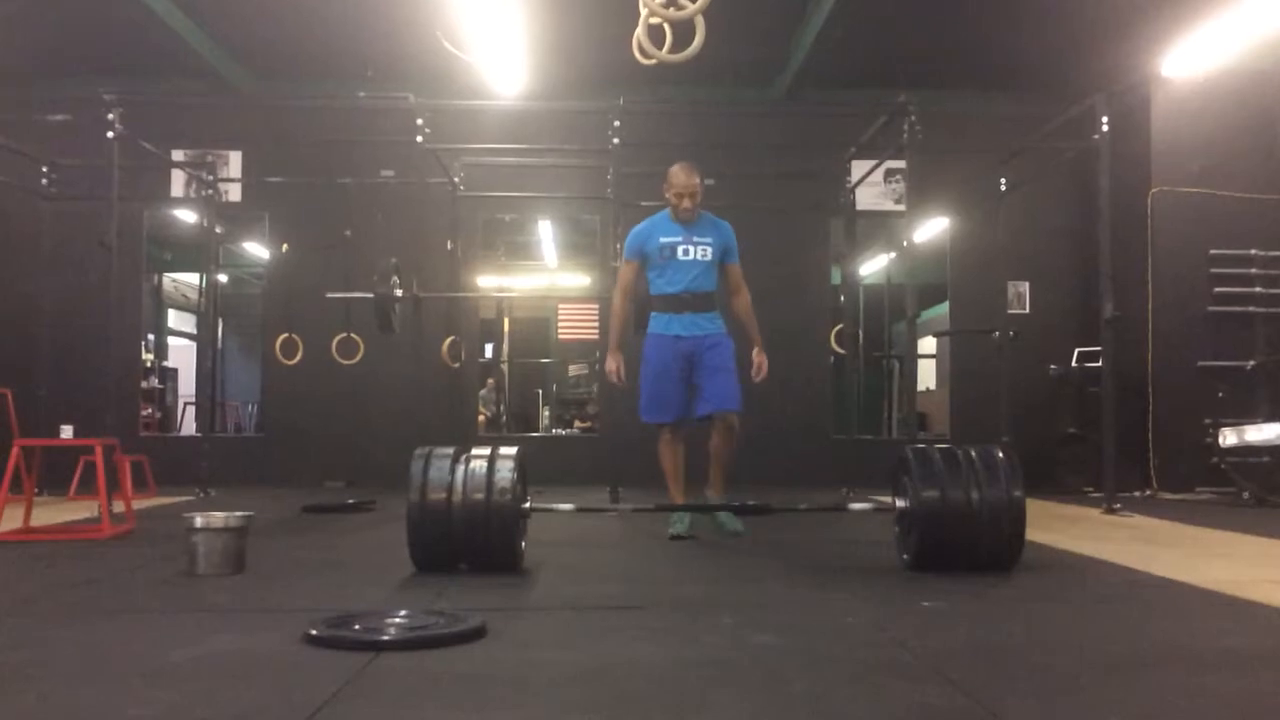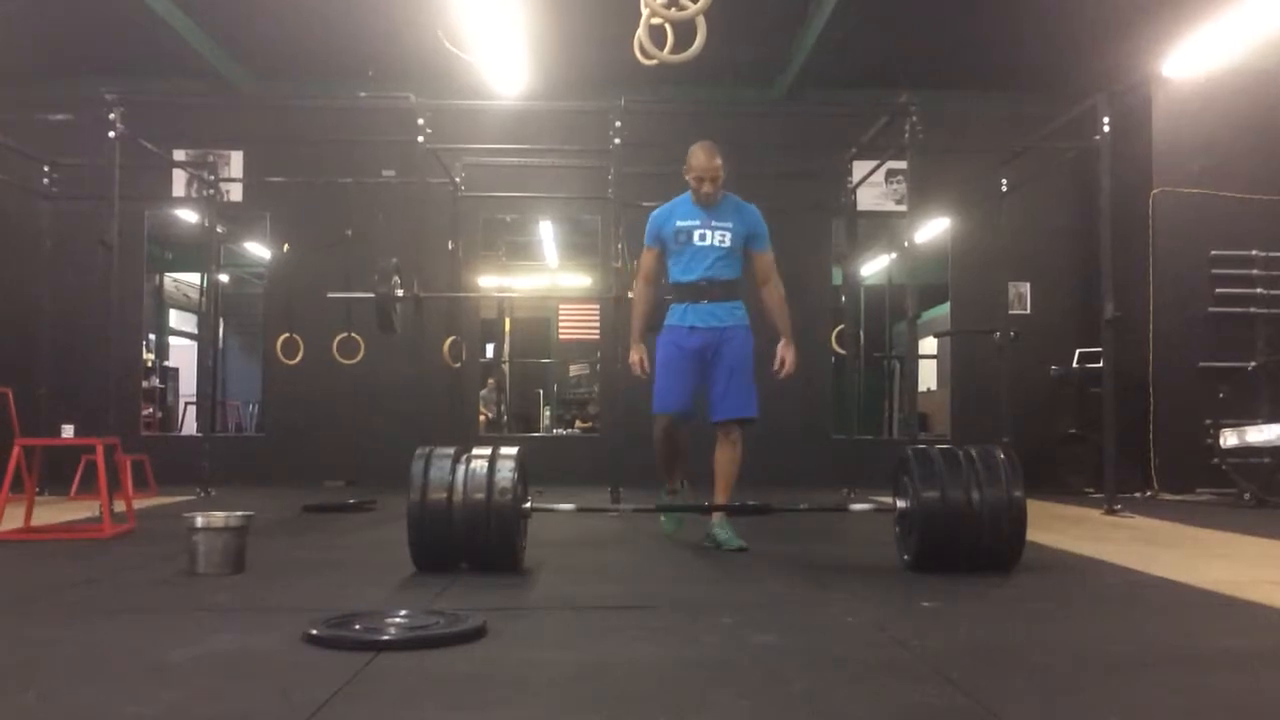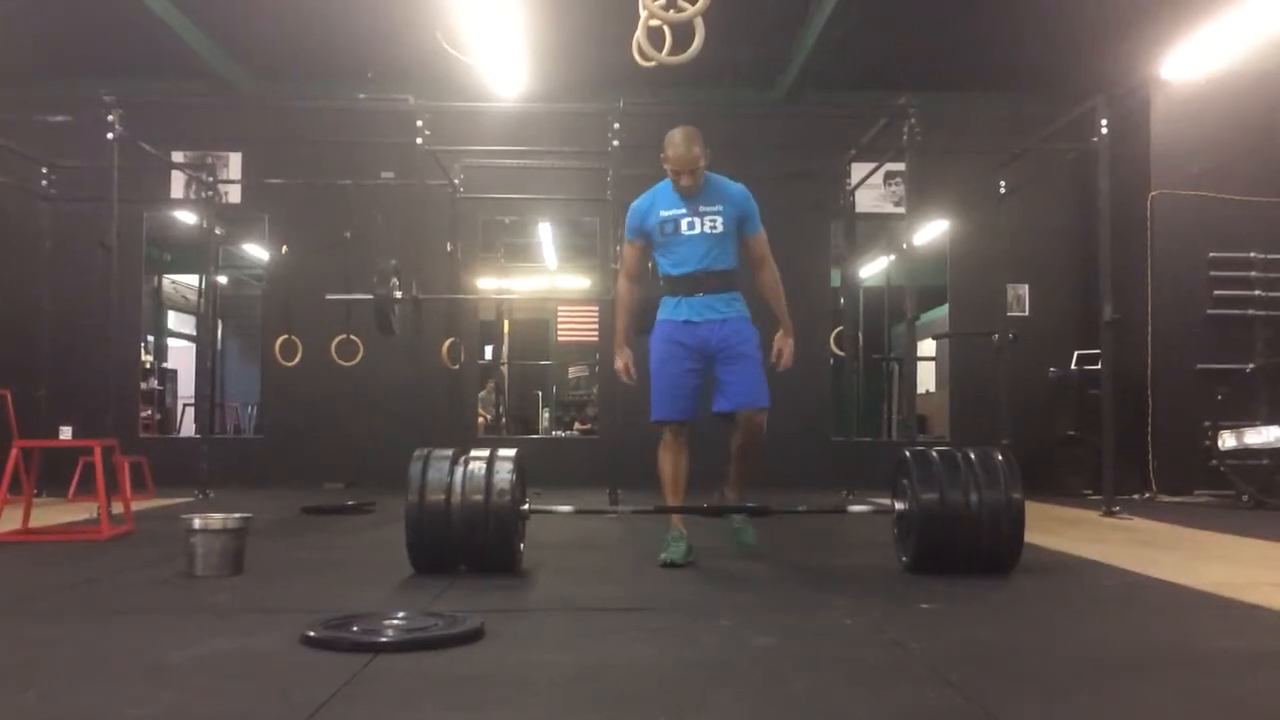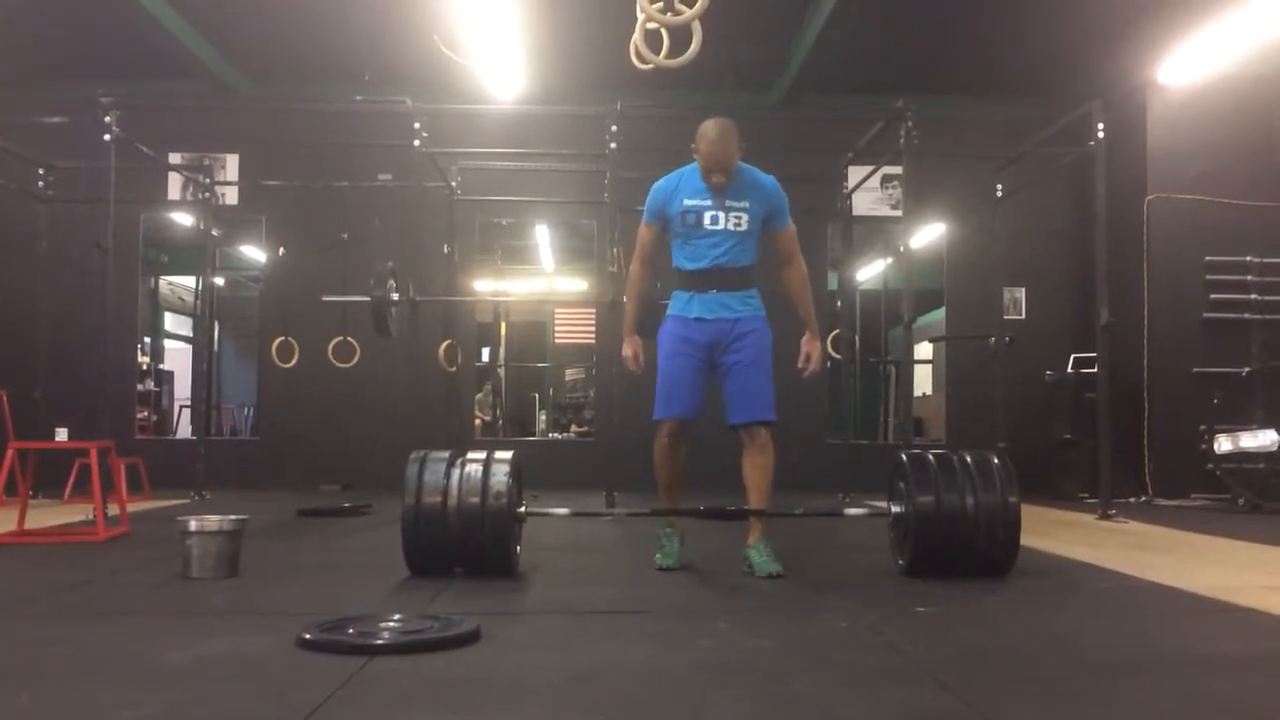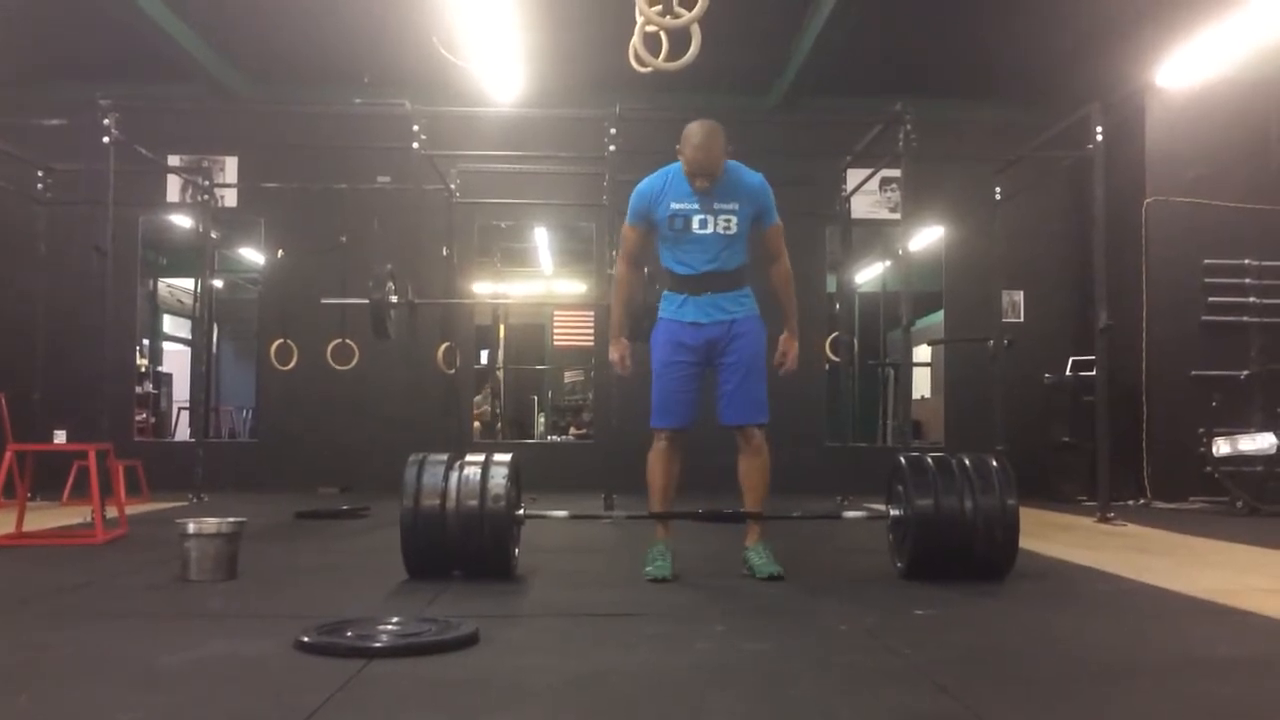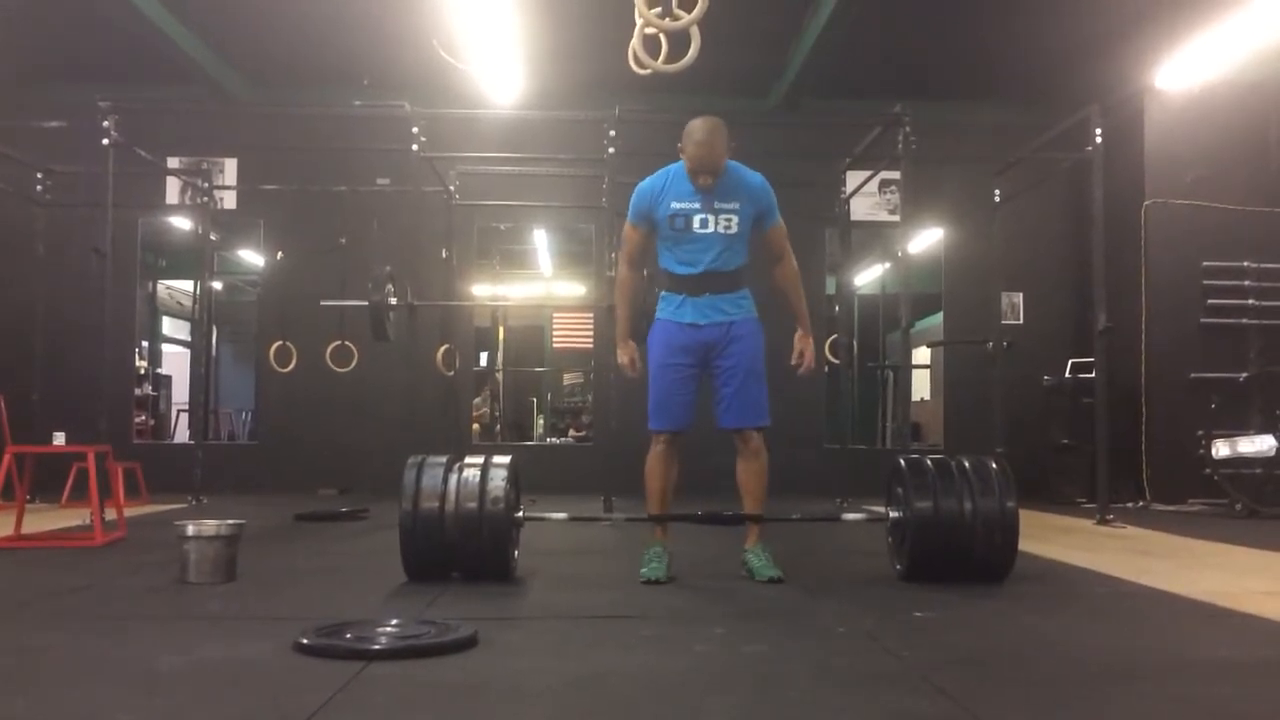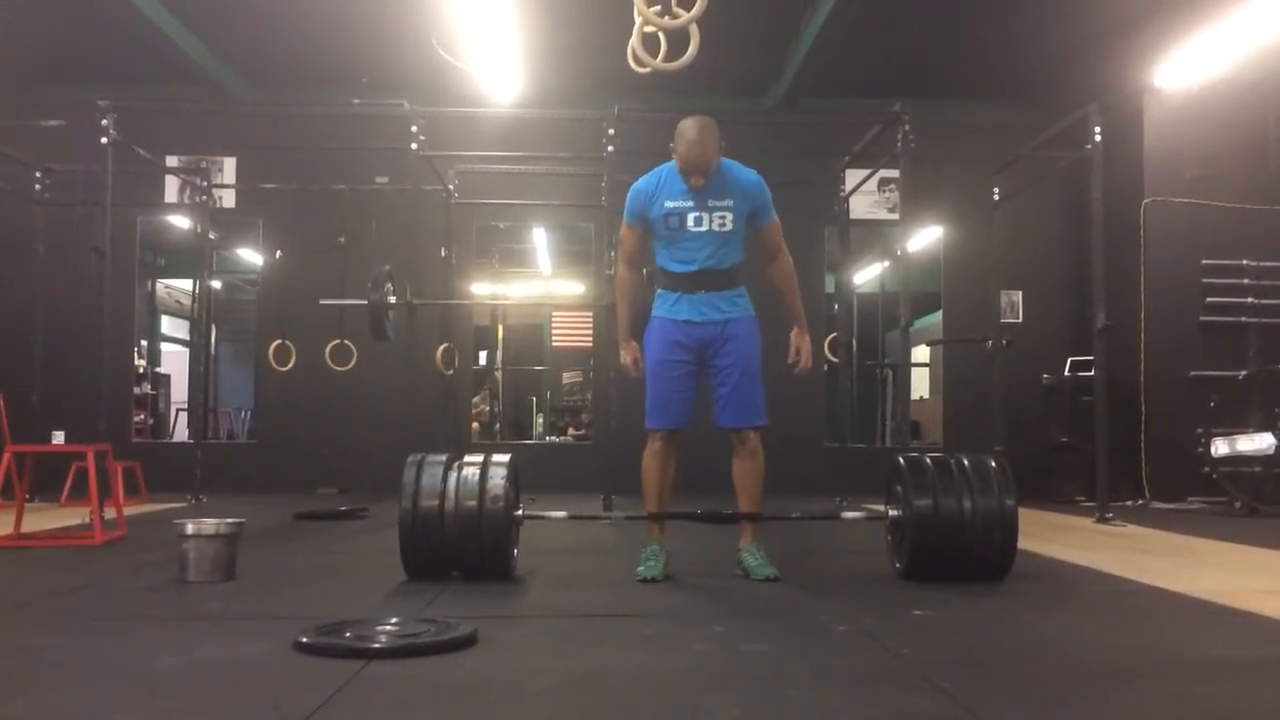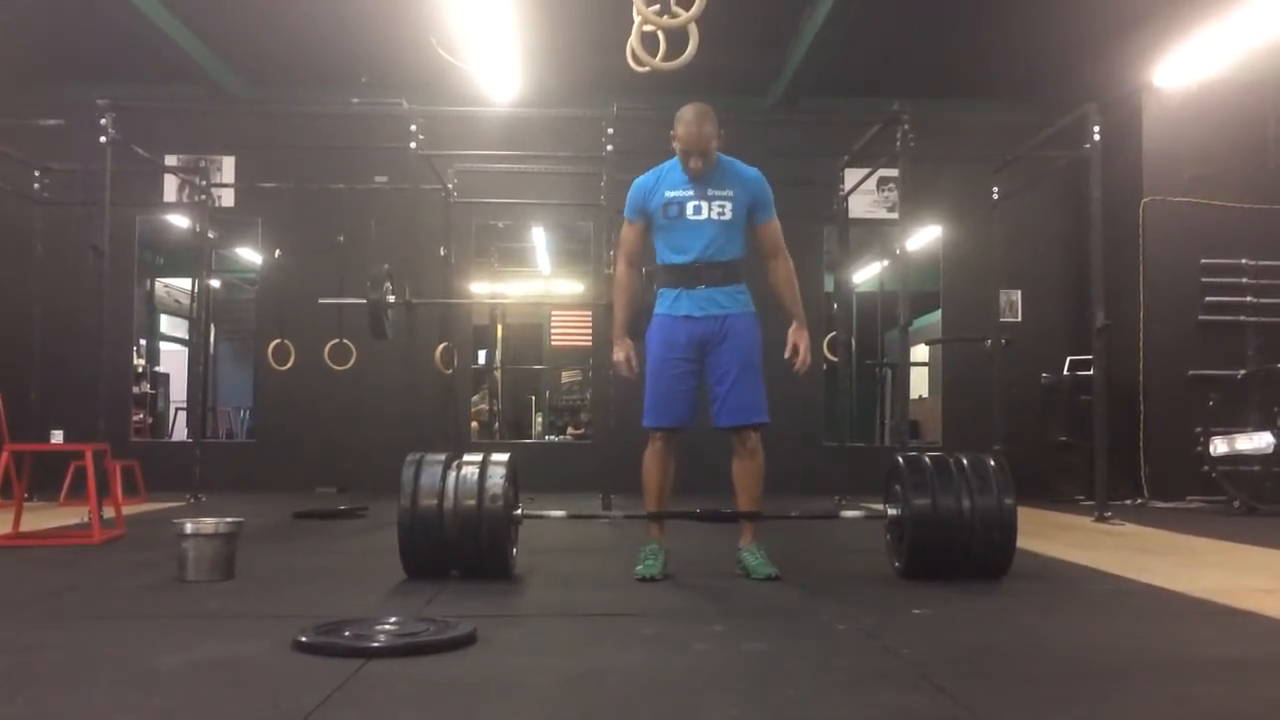
dt=0.5s
person 1, frame 1
left shoulder: (721, 232)
right shoulder: (643, 234)
left elbow: (738, 292)
right elbow: (623, 294)
left wrist: (758, 344)
right wrist: (613, 349)
left hip: (711, 333)
right hip: (664, 335)
left knee: (726, 417)
right knee: (670, 426)
left ankle: (716, 494)
right ankle: (680, 509)
person 1, frame 2
left shoulder: (747, 216)
right shoulder: (663, 218)
left elbow: (768, 280)
right elbow: (645, 282)
left wrist: (786, 337)
right wrist: (635, 340)
left hip: (731, 326)
right hip: (680, 325)
left knee: (730, 424)
right knee: (668, 417)
left ankle: (718, 519)
right ankle: (673, 486)
person 1, frame 3
left shoulder: (737, 197)
right shoulder: (644, 208)
left elbow: (763, 264)
right elbow: (629, 279)
left wrist: (784, 327)
right wrist: (620, 343)
left hip: (730, 318)
right hip: (674, 323)
left knee: (752, 416)
right knee: (672, 427)
left ankle: (734, 496)
right ankle: (677, 531)
person 1, frame 4
left shoulder: (766, 190)
right shoulder: (665, 191)
left elbow: (791, 263)
right elbow: (641, 263)
left wrist: (811, 331)
right wrist: (629, 331)
left hip: (744, 318)
right hip: (685, 317)
left knee: (755, 428)
right knee: (671, 424)
left ankle: (755, 541)
right ankle: (671, 529)
person 1, frame 5
left shoulder: (754, 188)
right shoulder: (651, 191)
left elbow: (777, 259)
right elbow: (628, 263)
left wrist: (791, 330)
right wrist: (617, 334)
left hip: (739, 318)
right hip: (677, 319)
left knee: (750, 431)
right knee: (667, 432)
left ankle: (754, 542)
right ankle: (660, 543)
person 1, frame 6
left shoulder: (755, 188)
right shoulder: (651, 191)
left elbow: (782, 260)
right elbow: (629, 265)
left wrist: (805, 328)
right wrist: (623, 337)
left hip: (736, 321)
right hip: (675, 321)
left knee: (749, 434)
right knee: (664, 435)
left ankle: (753, 544)
right ankle: (658, 545)
person 1, frame 7
left shoulder: (749, 185)
right shoulder: (645, 191)
left elbow: (776, 257)
right elbow: (628, 265)
left wrist: (800, 326)
right wrist: (624, 337)
left hip: (733, 319)
right hip: (671, 320)
left knee: (745, 433)
right knee: (661, 432)
left ankle: (748, 543)
right ankle: (655, 543)
person 1, frame 8
left shoulder: (750, 182)
right shoulder: (646, 187)
left elbow: (776, 256)
right elbow: (627, 264)
left wrist: (799, 322)
right wrist: (619, 335)
left hip: (733, 317)
right hip: (673, 316)
left knee: (746, 432)
right knee: (661, 432)
left ankle: (748, 543)
right ankle: (654, 543)
